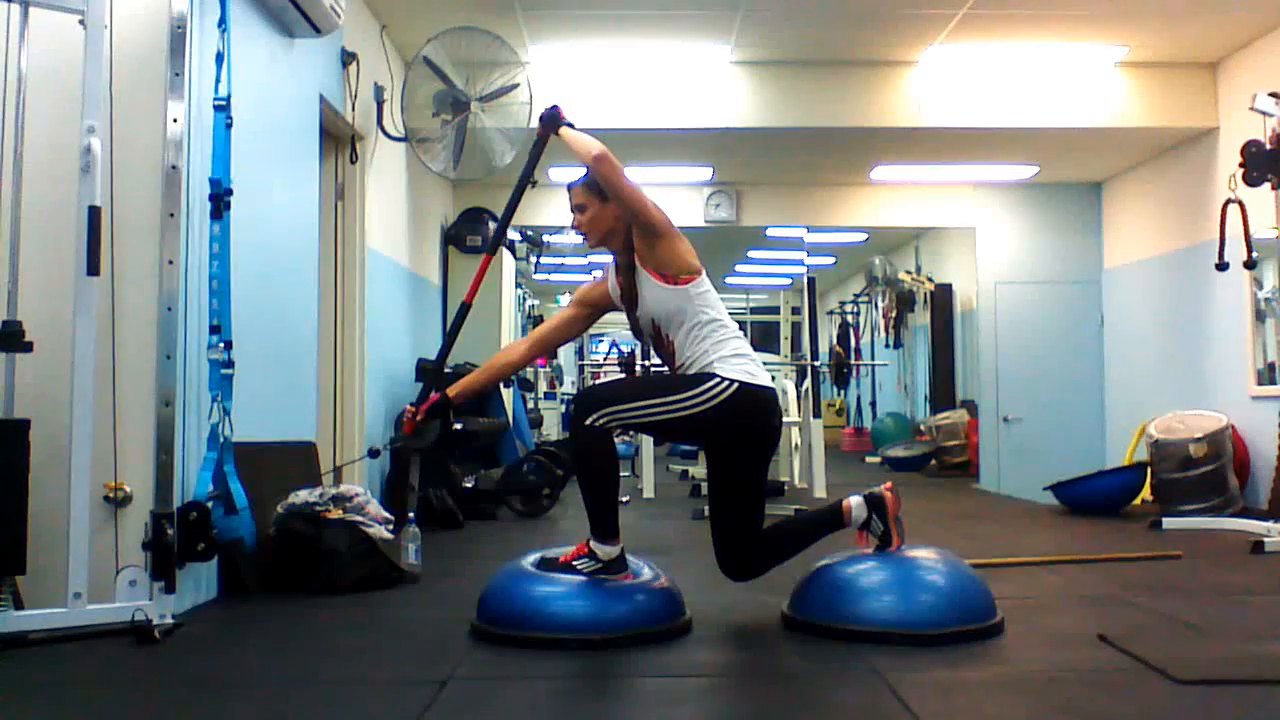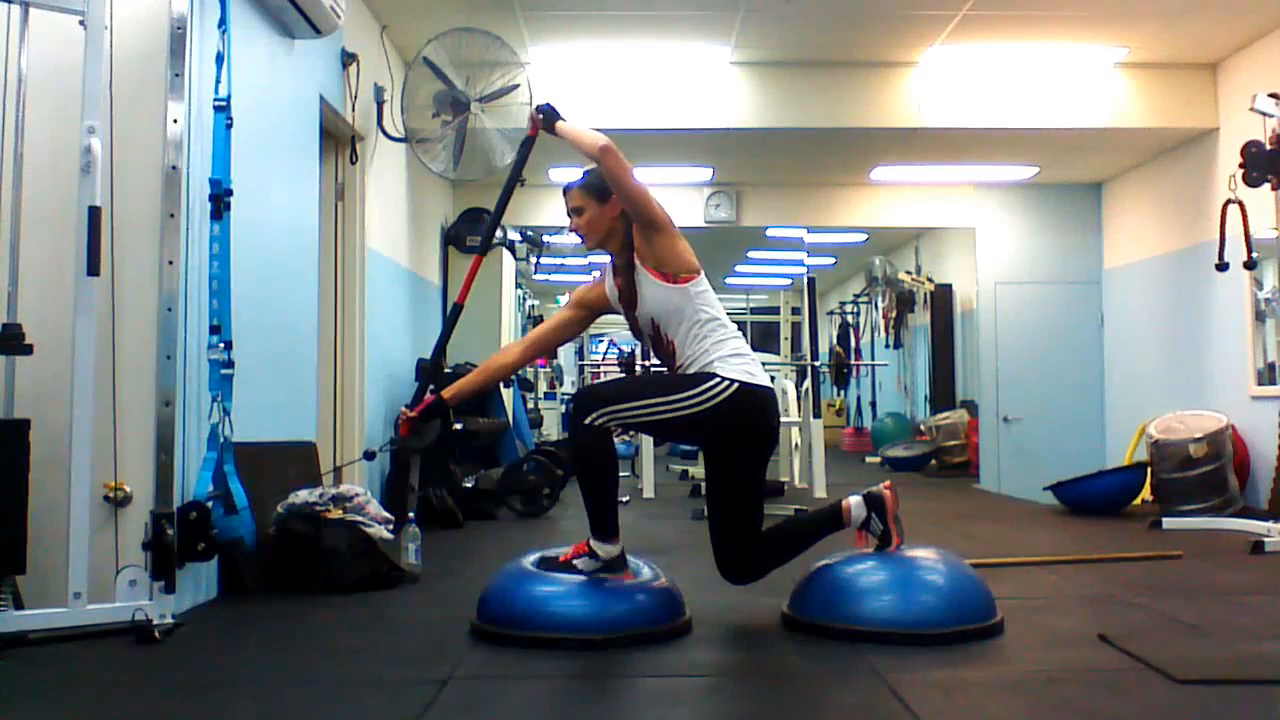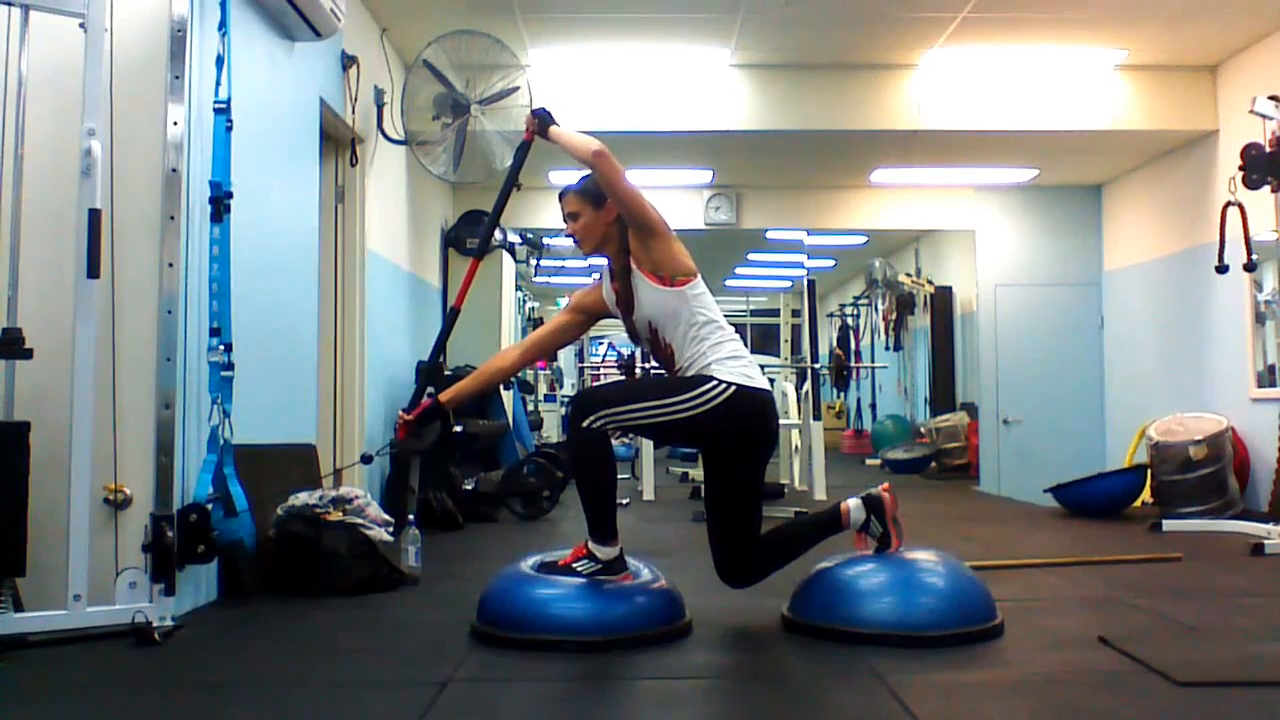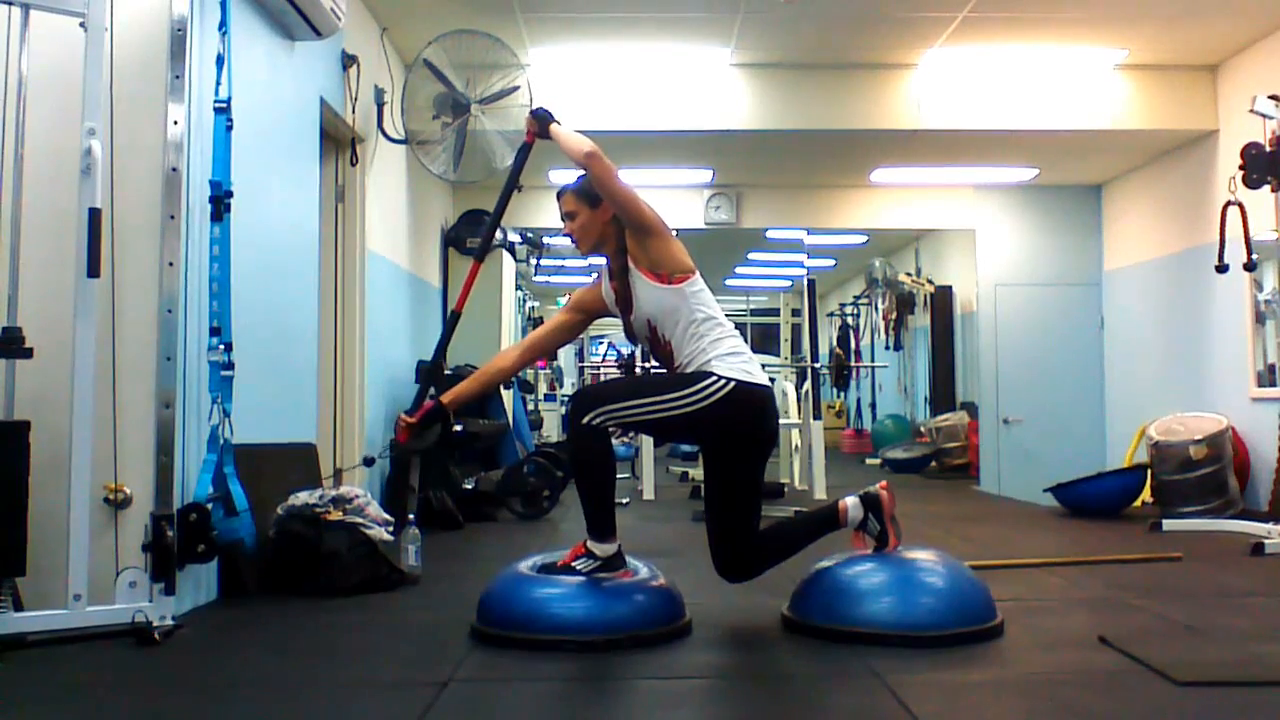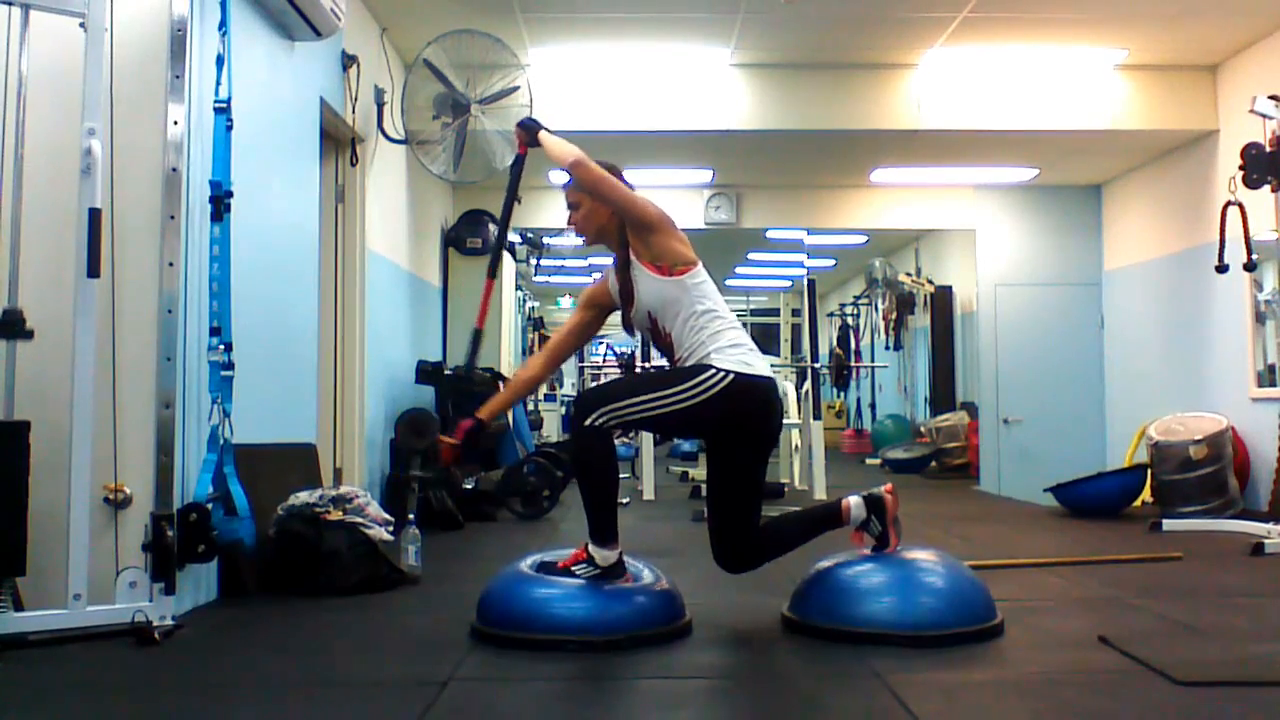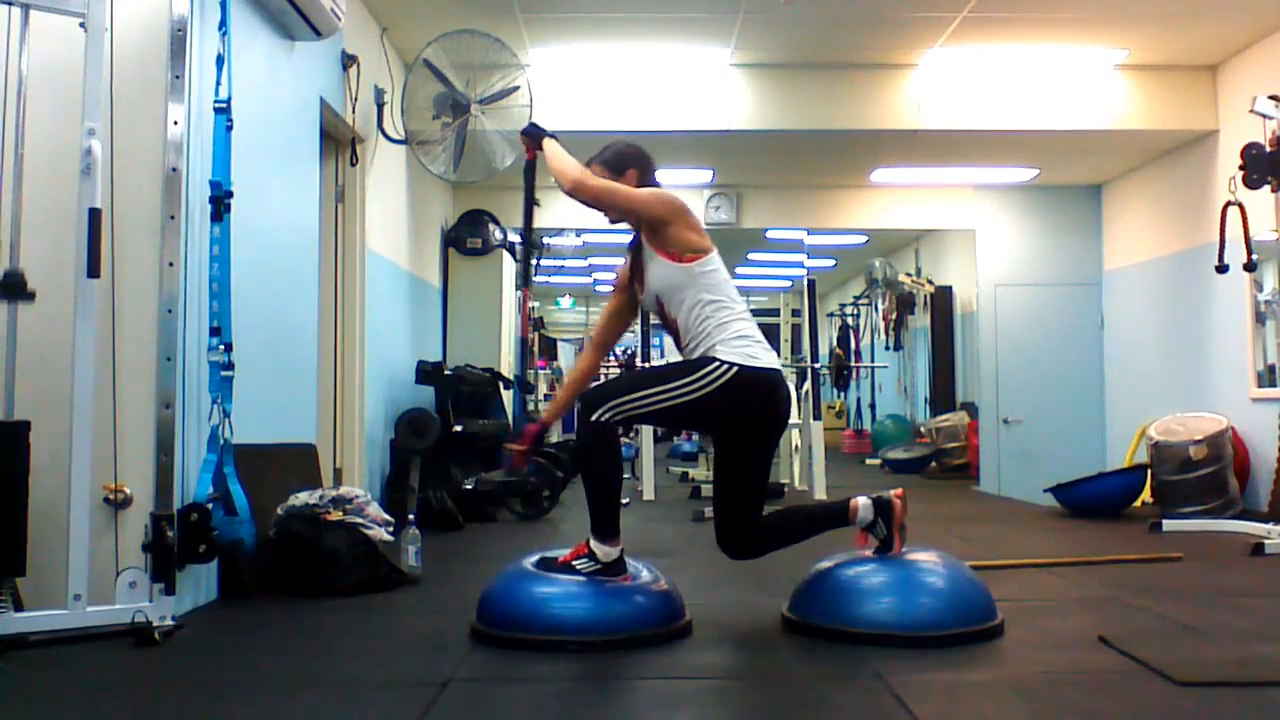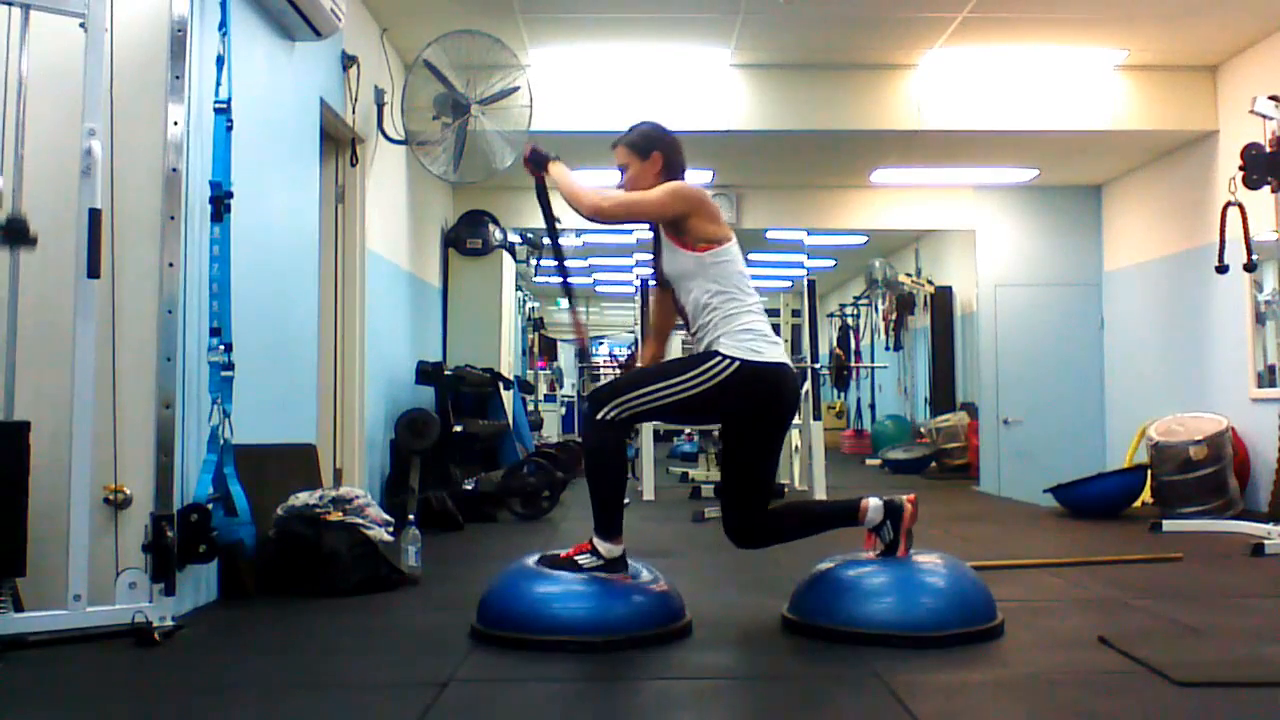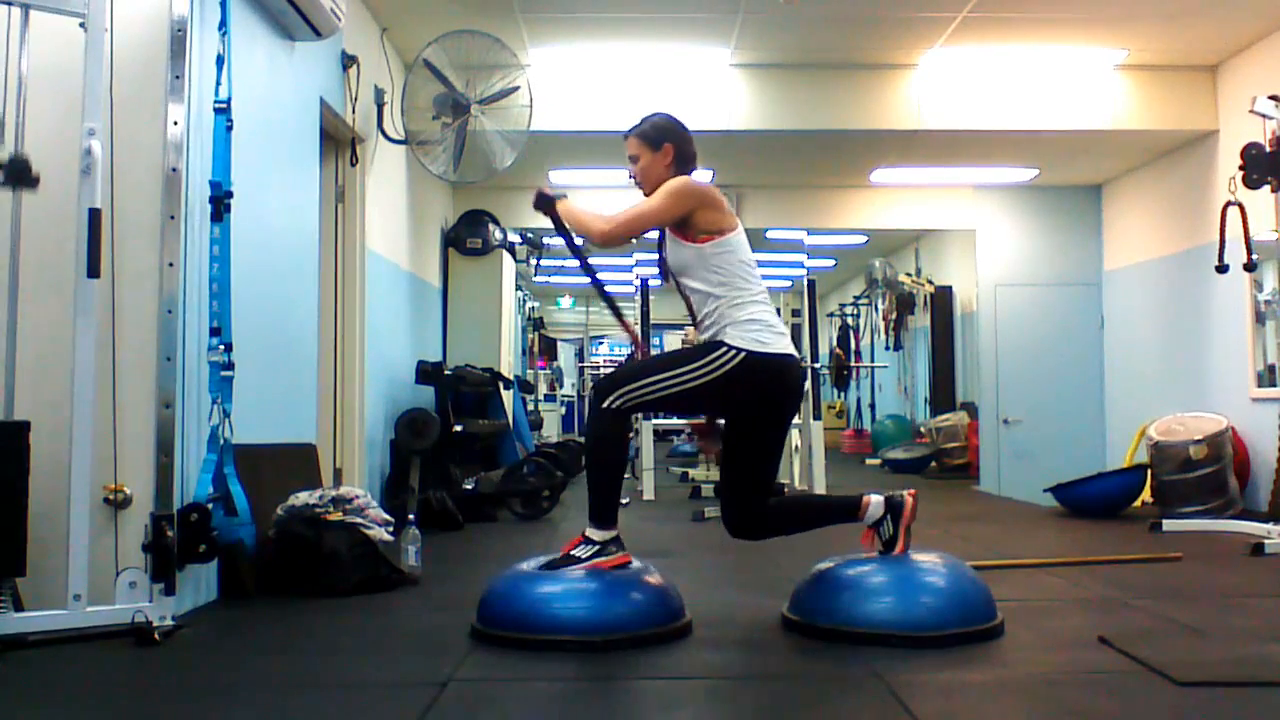
dt=0.2s
person 1, frame 1
left shoulder: (658, 240)
right shoulder: (604, 291)
left elbow: (602, 161)
right elbow: (525, 348)
left wrist: (561, 127)
right wrist: (447, 397)
left hip: (739, 395)
right hip: (733, 406)
left knee: (591, 408)
right knee: (742, 561)
left ankle: (605, 552)
right ankle: (862, 508)
person 1, frame 2
left shoulder: (657, 240)
right shoulder: (600, 293)
left elbow: (606, 151)
right elbow: (522, 350)
left wrist: (556, 124)
right wrist: (443, 399)
left hip: (738, 395)
right hip: (731, 407)
left knee: (590, 408)
right knee: (741, 565)
left ankle: (605, 551)
right ankle: (862, 507)
person 1, frame 3
left shoulder: (654, 243)
right shoulder: (598, 298)
left elbow: (598, 156)
right elbow: (518, 355)
left wrist: (551, 129)
right wrist: (441, 402)
left hip: (735, 398)
right hip: (728, 409)
left knee: (588, 411)
right knee: (740, 567)
left ankle: (605, 554)
right ankle: (860, 510)
person 1, frame 4
left shoulder: (650, 240)
right shoulder: (597, 297)
left elbow: (592, 157)
right elbow: (518, 355)
left wrist: (552, 127)
right wrist: (440, 405)
left hip: (736, 394)
right hip: (732, 407)
left knee: (587, 409)
right knee: (738, 562)
left ankle: (603, 551)
right ankle: (859, 509)
person 1, frame 5
left shoulder: (651, 231)
right shoulder: (605, 291)
left elbow: (580, 165)
right elbow: (544, 360)
left wrist: (540, 134)
right wrist: (478, 421)
left hip: (738, 385)
right hip: (744, 401)
left knee: (591, 410)
right knee: (737, 552)
left ankle: (604, 557)
right ankle: (860, 508)
person 1, frame 6
left shoulder: (668, 214)
right shoulder: (631, 273)
left elbow: (578, 184)
right elbow: (593, 352)
left wrist: (544, 141)
right wrist: (542, 424)
left hip: (740, 375)
right hip: (758, 392)
left knee: (599, 409)
right knee: (740, 539)
left ankle: (604, 554)
right ankle: (869, 510)
person 1, frame 7
left shoulder: (688, 200)
right shoulder: (664, 243)
left elbow: (595, 207)
right elbow: (655, 341)
left wrist: (551, 167)
right wrist: (606, 432)
left hip: (744, 368)
right hip: (767, 382)
left knee: (604, 407)
right knee: (748, 528)
left ankle: (607, 551)
right ankle: (881, 512)
person 1, frame 8
left shoulder: (690, 192)
right shoulder: (681, 230)
left elbow: (604, 232)
right elbow: (706, 311)
left wrist: (559, 204)
right wrist: (704, 410)
left hip: (749, 358)
right hip: (773, 372)
left knee: (608, 396)
right knee: (747, 519)
left ankle: (602, 539)
right ankle: (880, 508)
